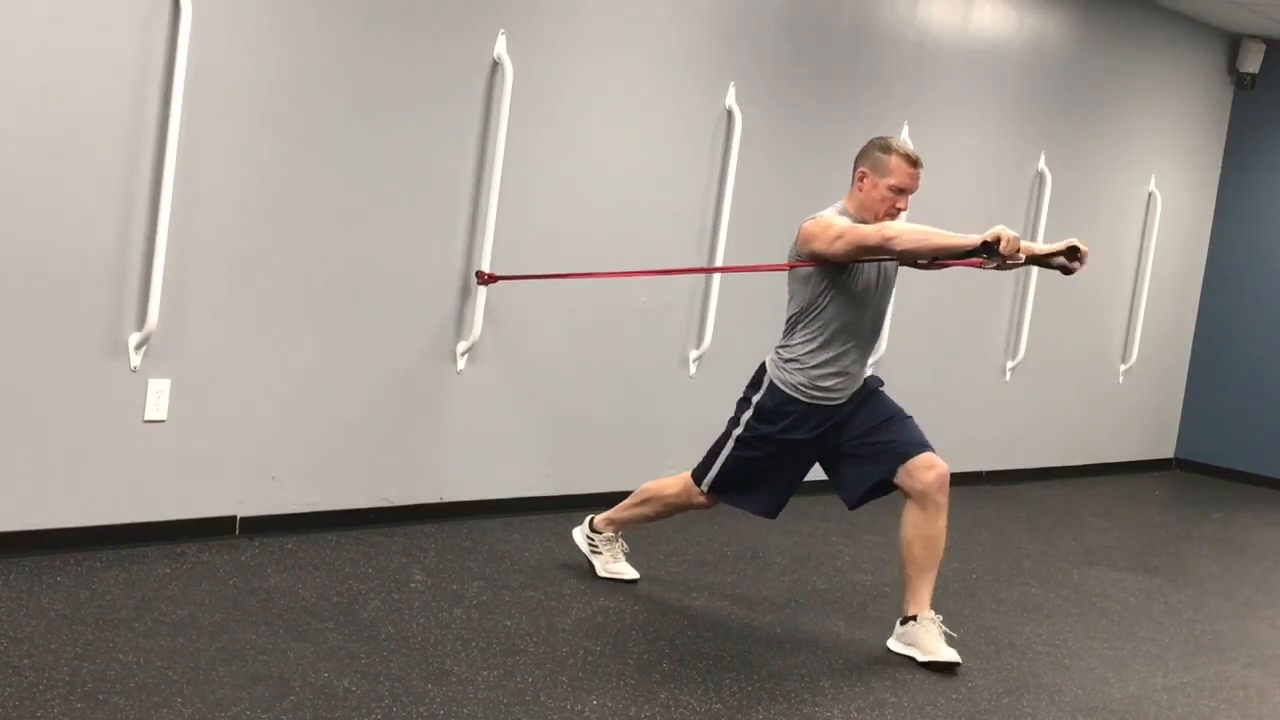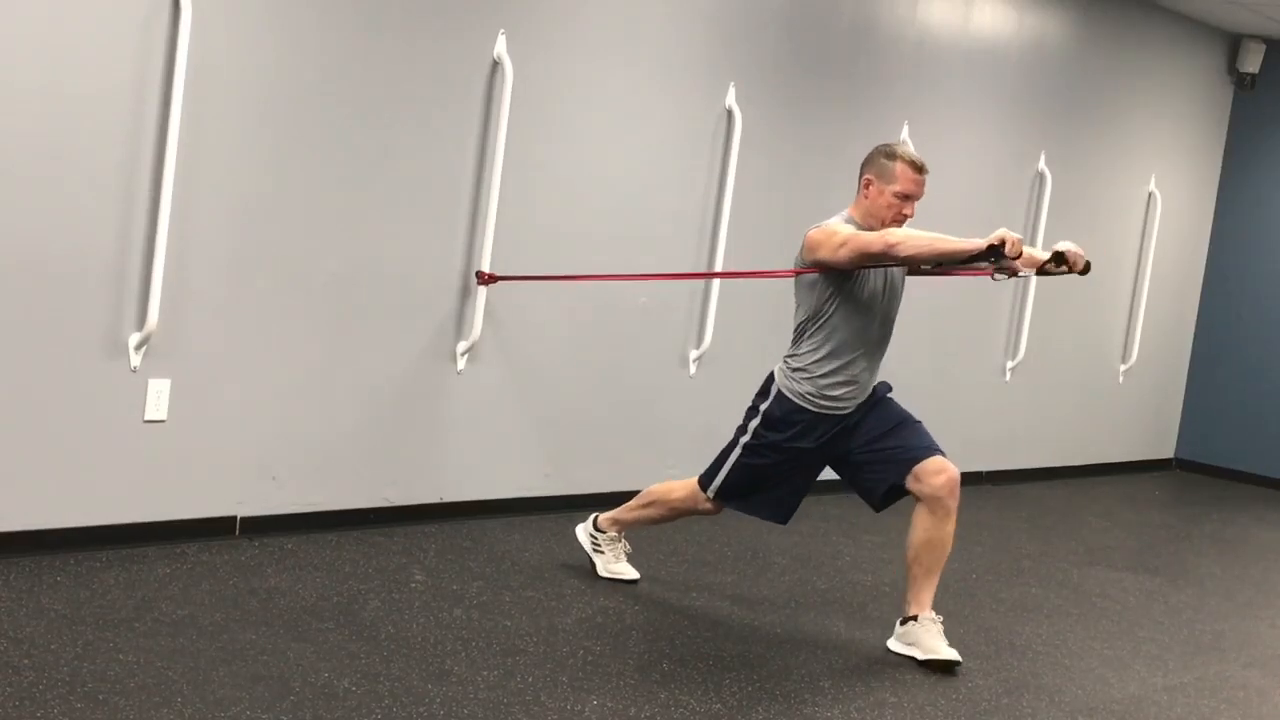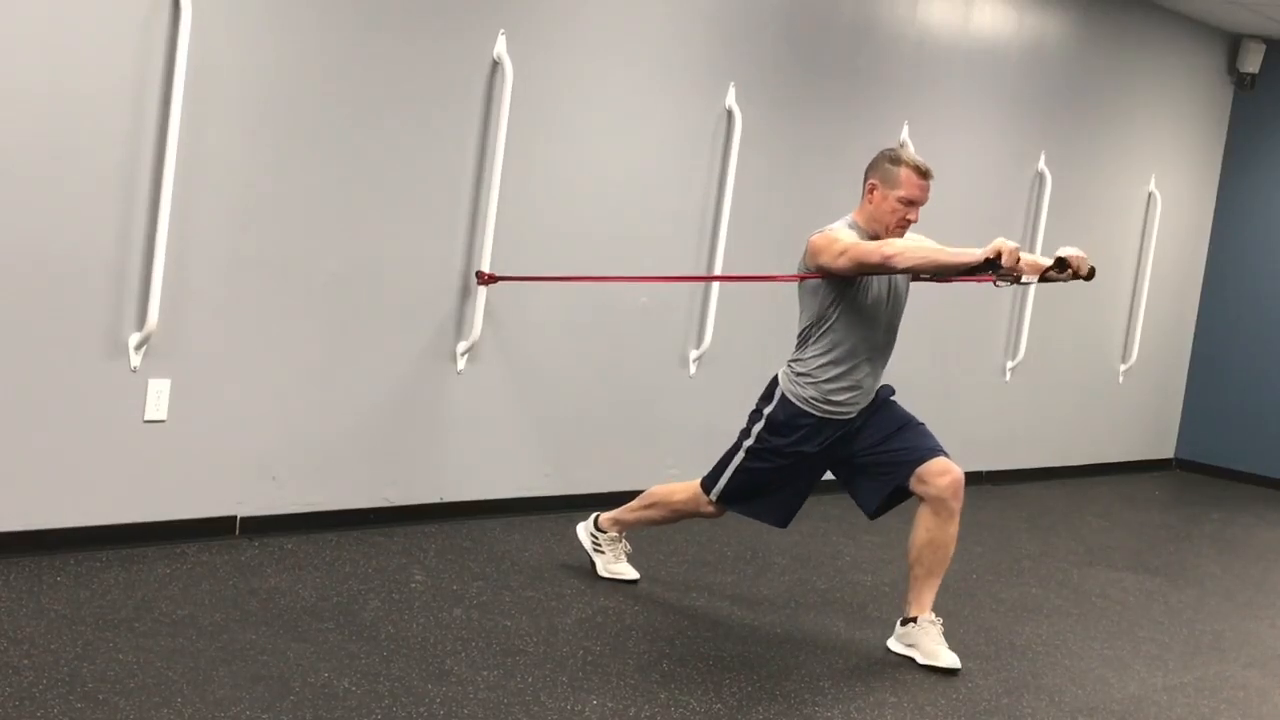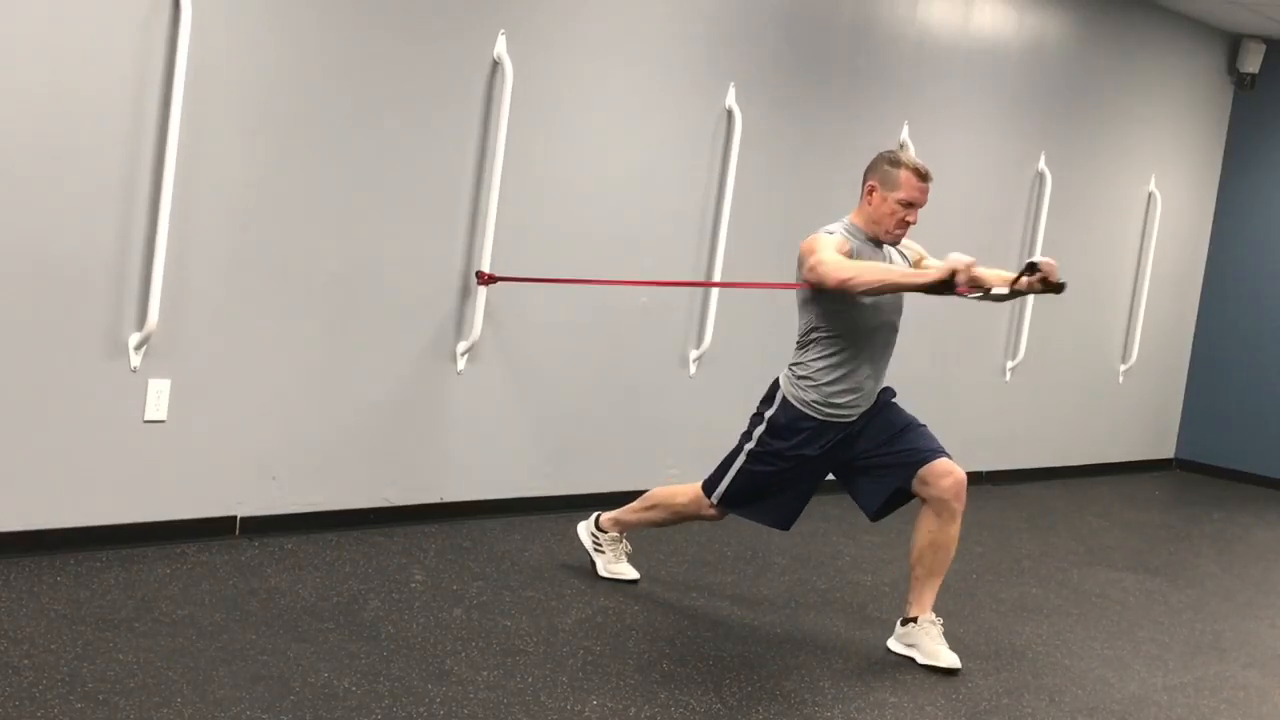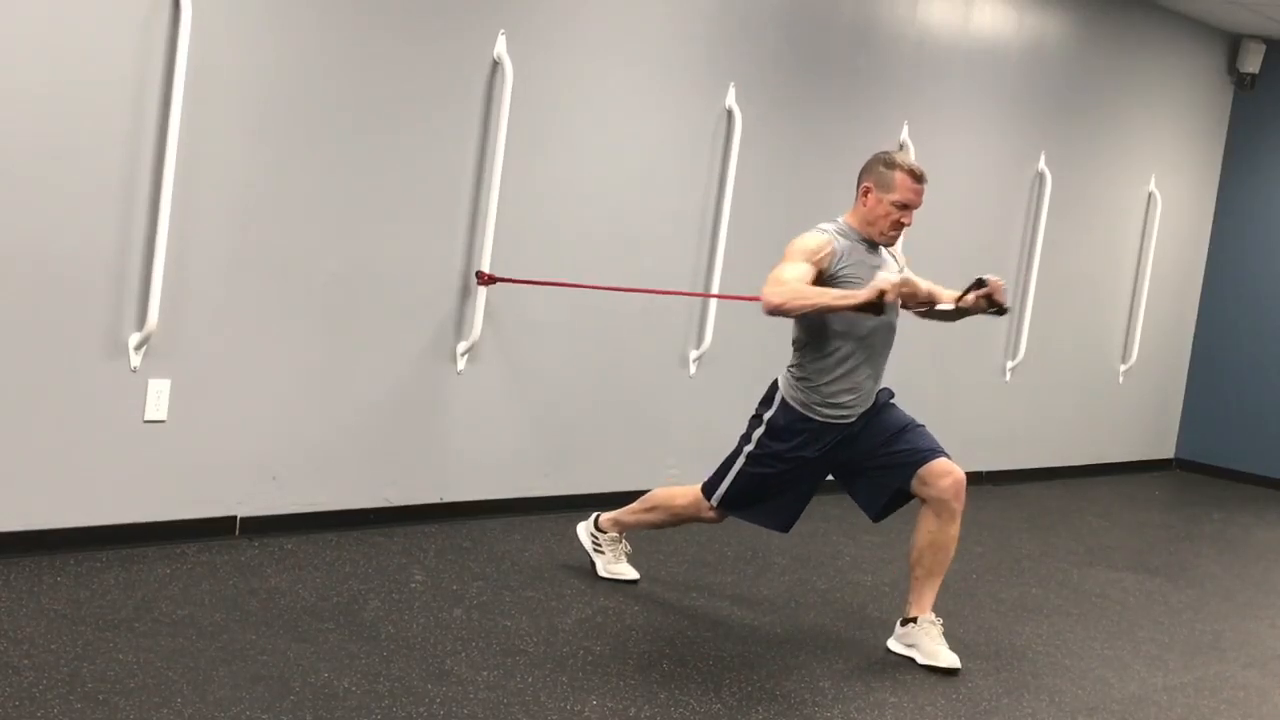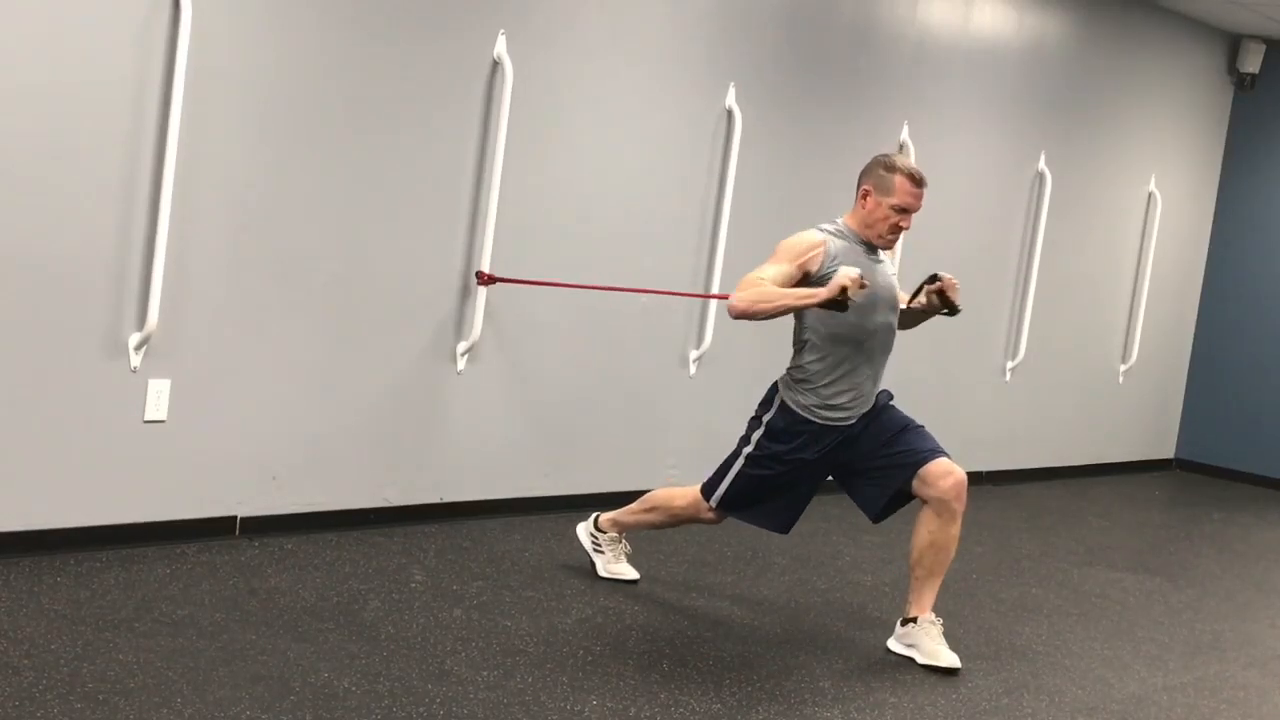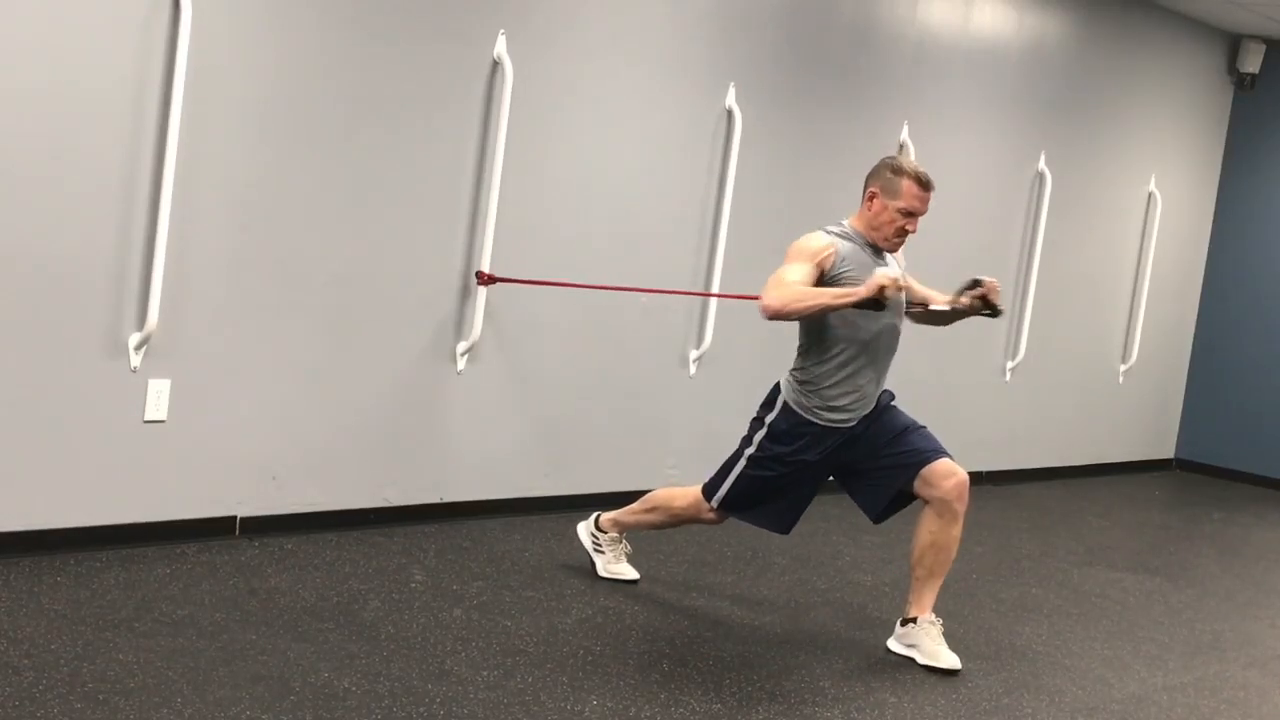
dt=0.2s
person 1, frame 1
left shoulder: (892, 233)
right shoulder: (821, 230)
left elbow: (949, 251)
right elbow: (885, 240)
left wrist: (1040, 251)
right wrist: (979, 240)
left hip: (852, 397)
right hip: (786, 399)
left knee: (930, 479)
right knee: (703, 492)
left ankle: (916, 623)
right ankle: (601, 529)
person 1, frame 2
left shoulder: (900, 239)
right shoulder: (827, 237)
left elbow: (959, 257)
right elbow: (889, 247)
left wrist: (1043, 257)
right wrist: (985, 244)
left hip: (861, 405)
right hip: (796, 406)
left knee: (941, 482)
right knee: (709, 498)
left ankle: (916, 624)
right ankle: (604, 528)
person 1, frame 3
left shoulder: (906, 243)
right shoulder: (832, 242)
left elbow: (977, 264)
right elbow: (885, 258)
left wrist: (1048, 265)
right wrist: (981, 255)
left hip: (865, 408)
right hip: (801, 410)
left knee: (945, 484)
right knee: (711, 500)
left ankle: (916, 625)
right ankle: (605, 527)
person 1, frame 4
left shoulder: (901, 250)
right shoulder: (829, 243)
left elbow: (969, 278)
right elbow: (842, 278)
left wrist: (1022, 280)
right wrist: (919, 276)
left hip: (868, 412)
right hip: (802, 414)
left knee: (947, 485)
right knee: (711, 502)
left ankle: (915, 626)
right ankle: (605, 527)
person 1, frame 5
left shoulder: (888, 252)
right shoulder: (820, 245)
left elbow: (936, 304)
right elbow: (777, 297)
left wrist: (972, 300)
right wrist: (857, 297)
left hip: (866, 414)
right hip: (801, 417)
left knee: (947, 485)
right knee: (712, 505)
left ankle: (916, 626)
right ankle: (605, 528)
person 1, frame 6
left shoulder: (881, 256)
right shoulder: (814, 245)
left elbow: (897, 318)
right elbow: (742, 302)
left wrist: (929, 303)
right wrist: (822, 294)
left hip: (868, 415)
right hip: (801, 419)
left knee: (948, 486)
right knee: (711, 506)
left ankle: (916, 626)
right ankle: (604, 527)
person 1, frame 7
left shoulder: (888, 257)
right shoulder: (819, 248)
left elbow: (923, 307)
right elbow: (775, 303)
left wrist: (961, 303)
right wrist: (863, 293)
left hip: (869, 415)
right hip: (803, 420)
left knee: (950, 486)
right knee: (710, 507)
left ankle: (916, 625)
right ankle: (604, 528)
